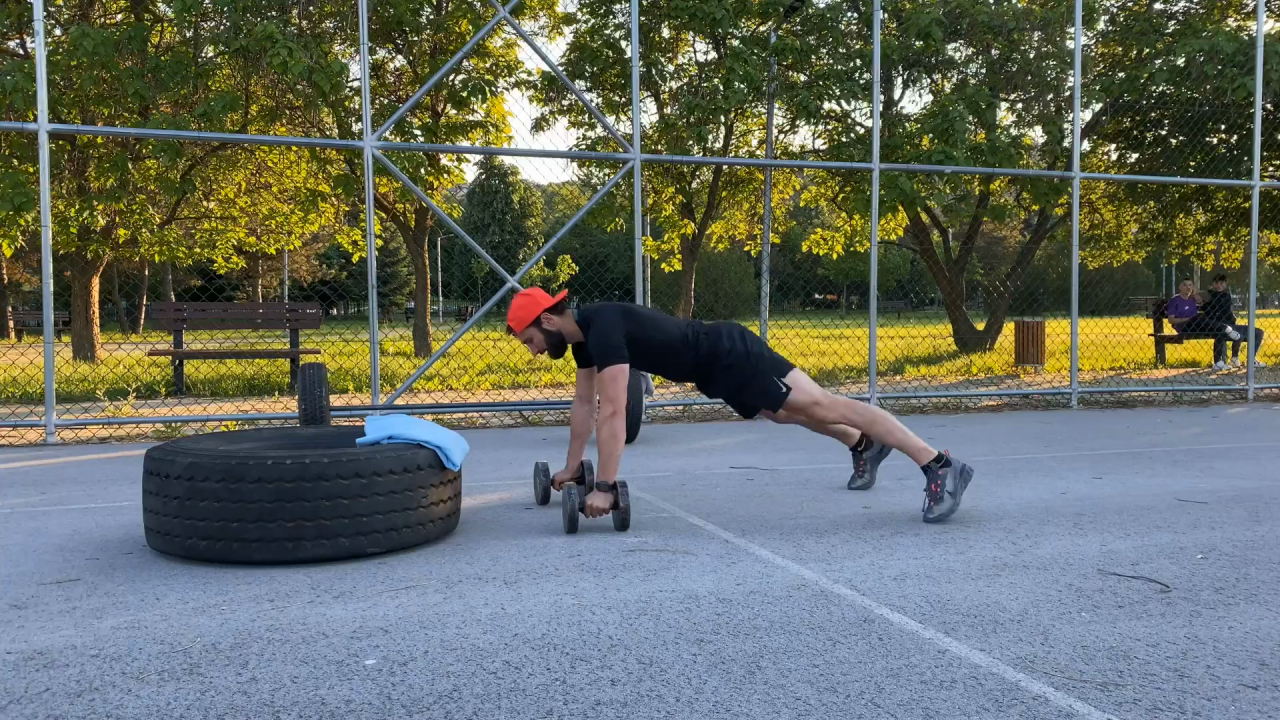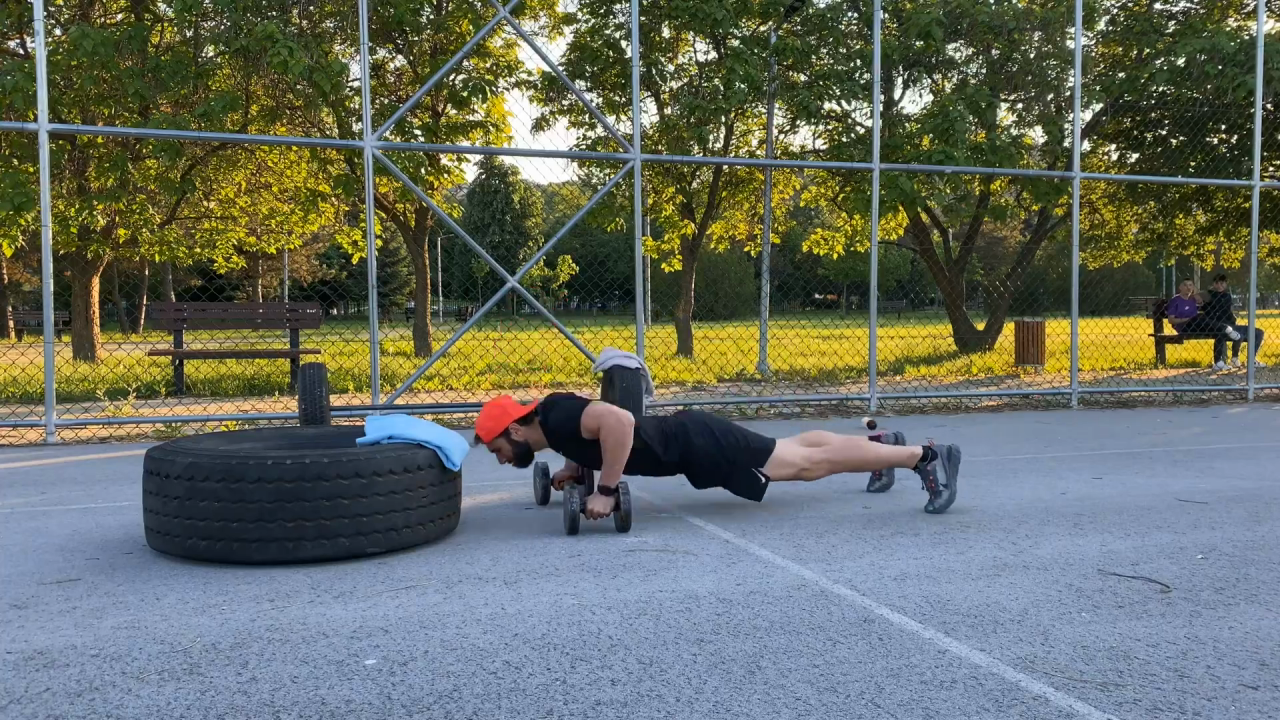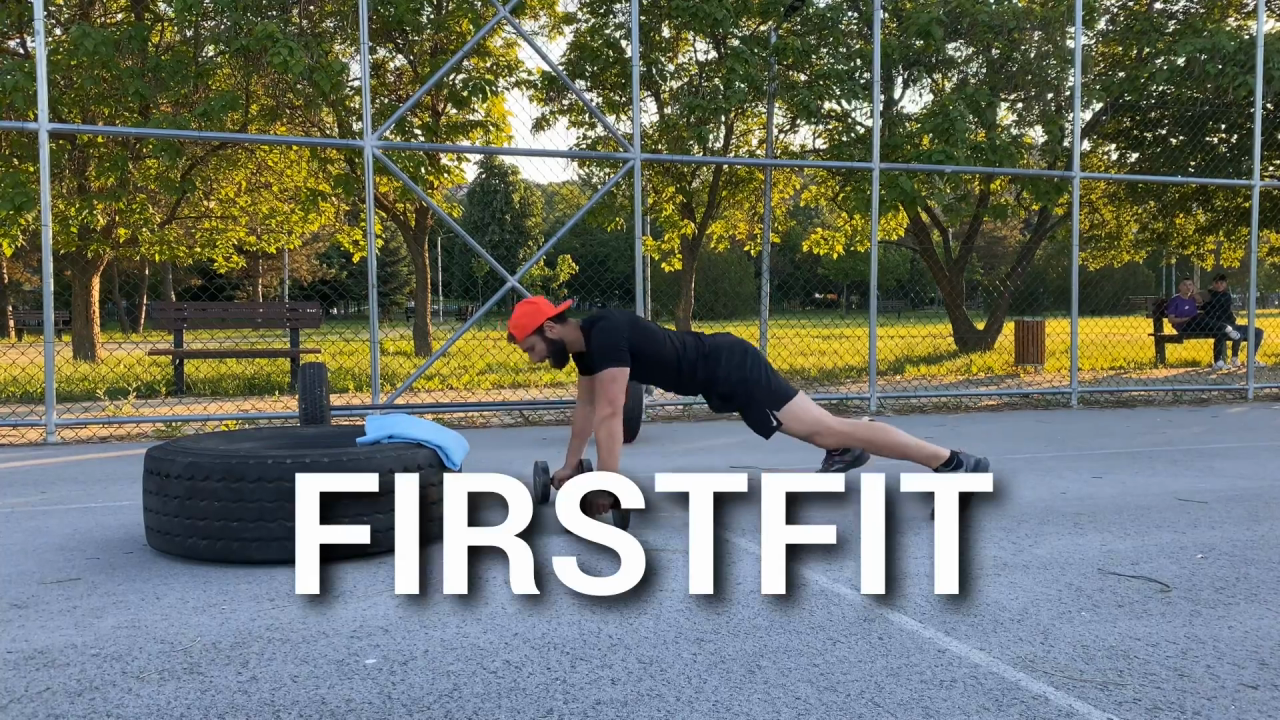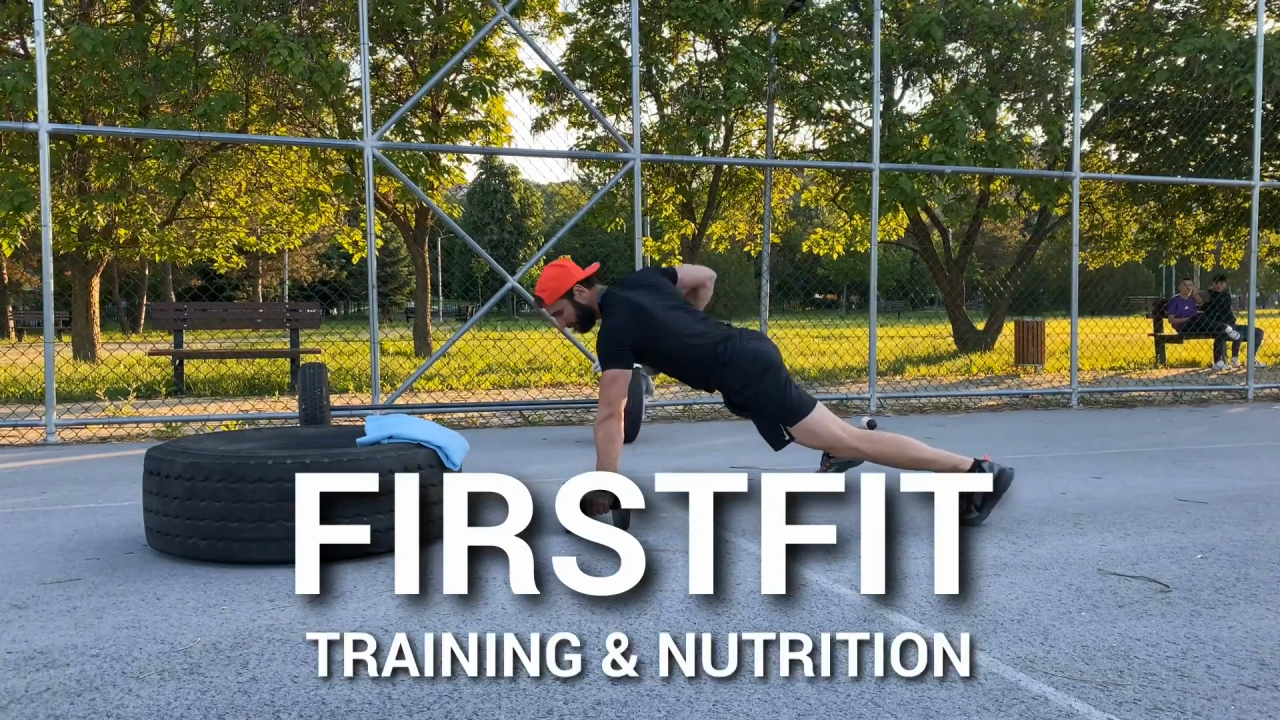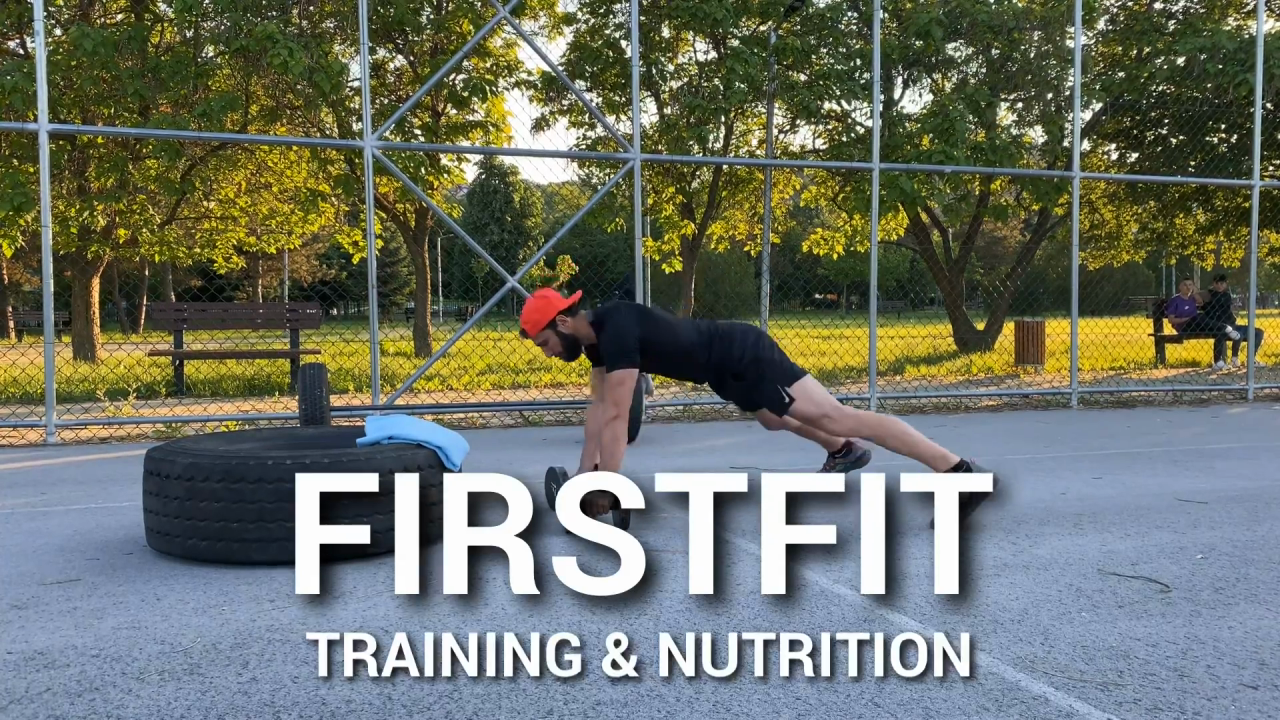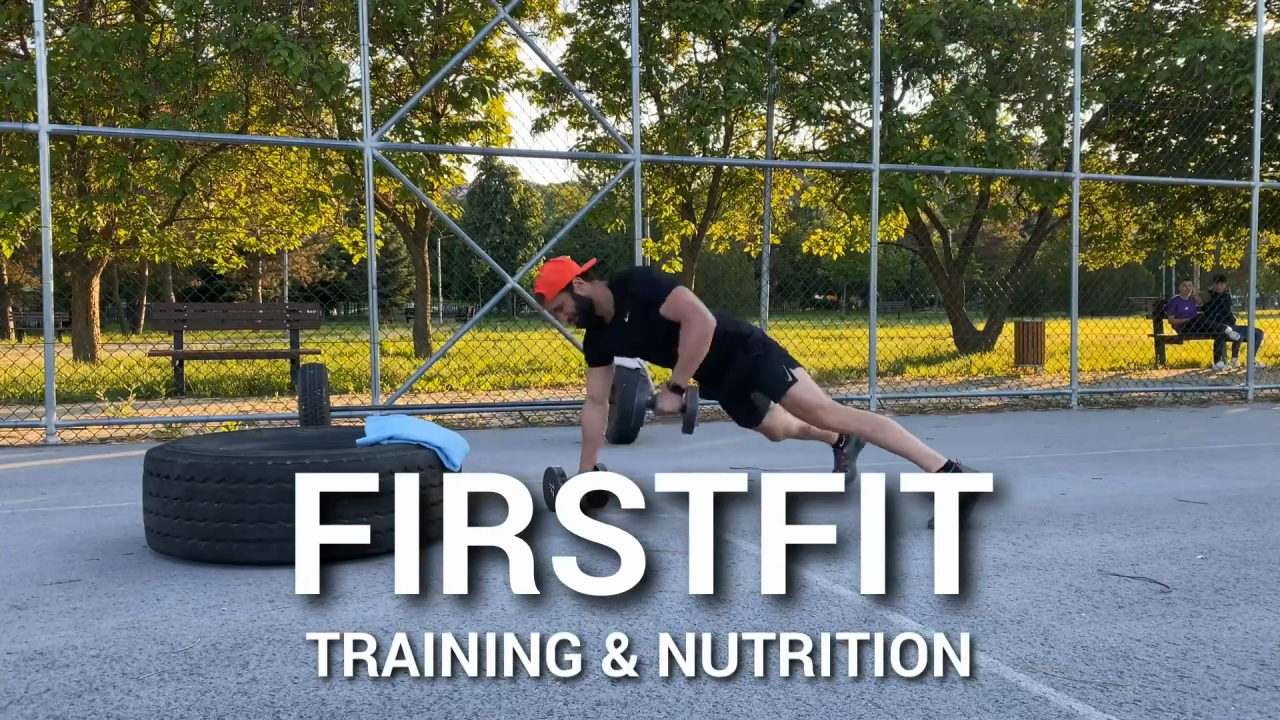
dt=0.7s
person 1, frame 1
left shoulder: (603, 328)
right shoulder: (584, 332)
left elbow: (612, 412)
right elbow: (583, 401)
left wrist: (604, 488)
right wrist: (571, 467)
left hip: (730, 354)
right hip: (715, 364)
left knee: (823, 405)
right knee: (783, 413)
left ankle: (941, 466)
right ankle: (863, 447)
person 1, frame 2
left shoulder: (558, 424)
right shoulder: (553, 413)
left elbow: (619, 421)
right elbow: (587, 398)
left wrist: (606, 491)
right wrist: (573, 465)
left hip: (699, 448)
right hip: (686, 434)
left knee: (810, 464)
right knee: (792, 446)
left ankle: (928, 456)
right ankle: (880, 441)
person 1, frame 3
left shoulder: (606, 334)
right shoulder: (587, 343)
left elbow: (611, 415)
right elbow: (586, 405)
left wrist: (609, 490)
right wrist: (570, 465)
left hip: (729, 368)
right hip: (717, 362)
left knee: (825, 428)
left ankle: (954, 463)
right ankle: (843, 451)
person 1, frame 4
left shoulder: (614, 329)
right shoulder: (642, 279)
left elbow: (610, 416)
right elbow: (706, 277)
left wrist: (605, 491)
left hip: (747, 376)
right hip: (749, 346)
left knee: (851, 441)
left ankle: (978, 472)
right ankle: (838, 454)
person 1, frame 5
left shoulder: (615, 331)
right shoulder: (603, 326)
left elbow: (615, 416)
right elbow: (599, 404)
left wrist: (609, 492)
right wrist: (584, 471)
left hip: (742, 354)
right hip: (729, 360)
left knee: (835, 416)
right knee: (771, 416)
left ankle: (961, 471)
right ankle: (842, 451)
person 1, frame 6
left shoulder: (638, 283)
right shoulder: (598, 335)
left elbow: (702, 321)
right elbow: (596, 402)
left wrist: (676, 390)
right wrist: (586, 473)
left hip: (743, 350)
right hip: (723, 381)
left knee: (823, 411)
right knee: (779, 429)
left ankle: (950, 473)
right ankle: (842, 443)
